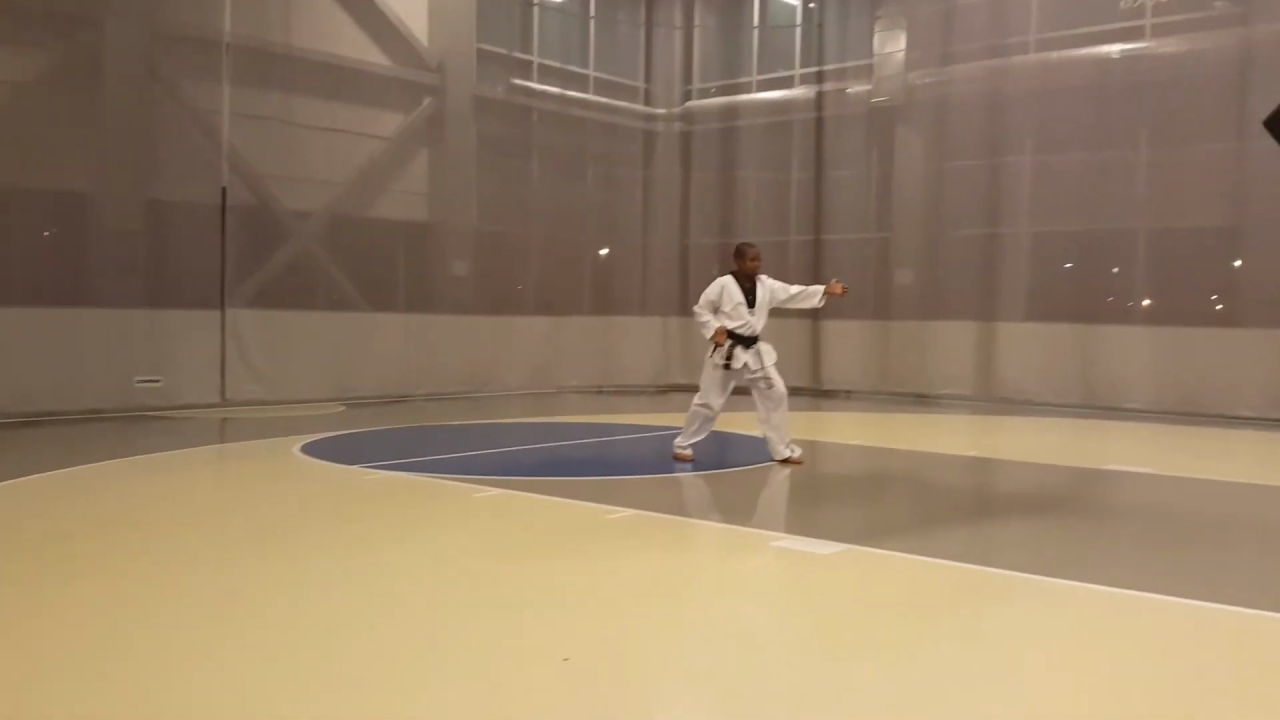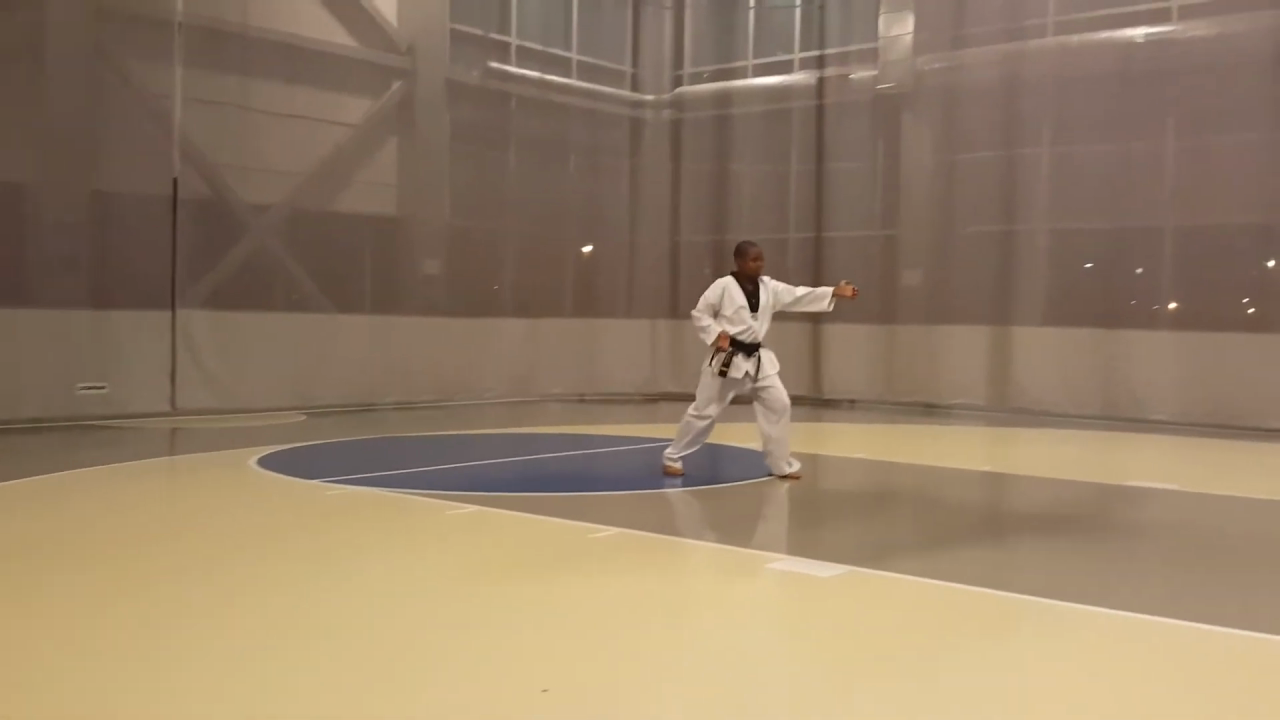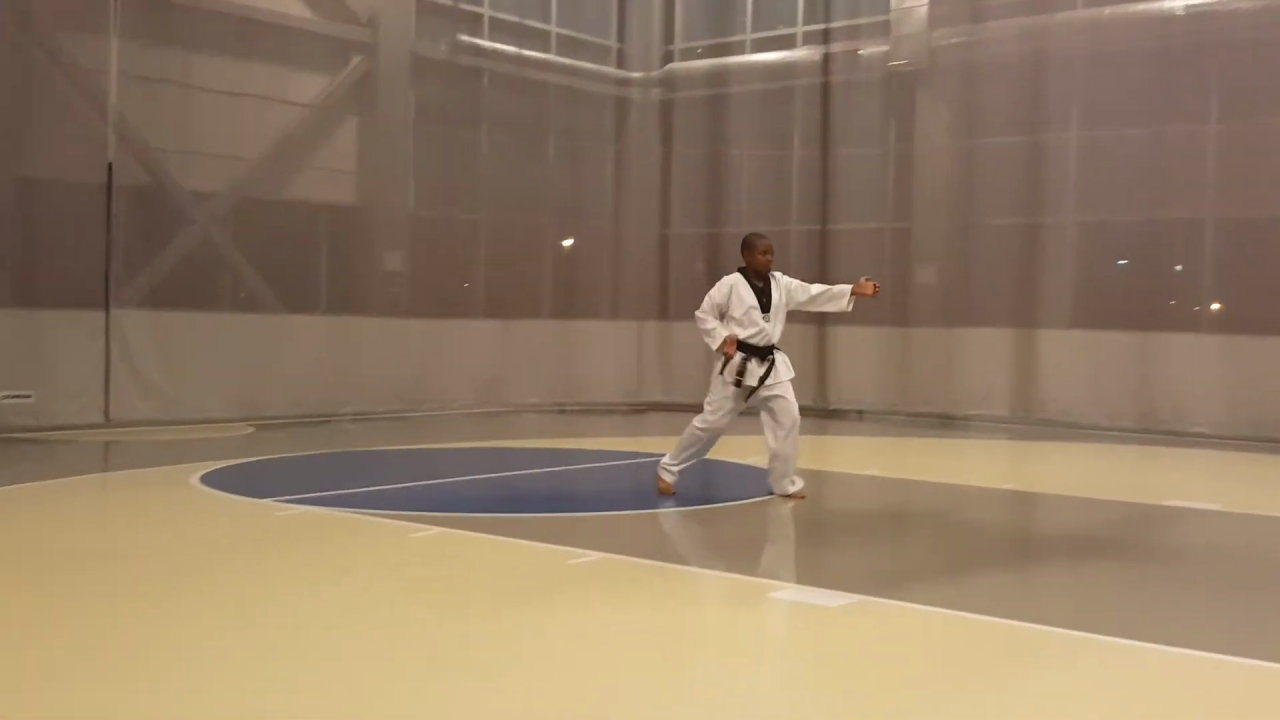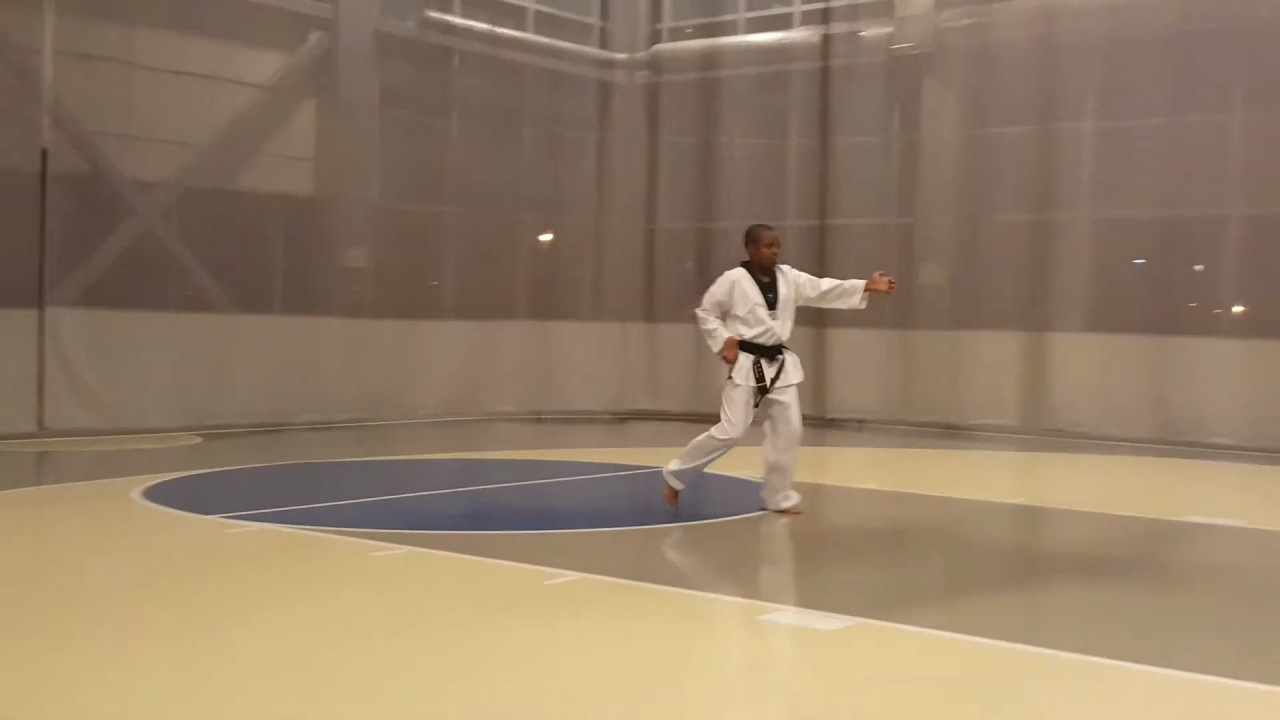
dt=0.1s
person 1, frame 1
left shoulder: (766, 285)
right shoulder: (723, 285)
right elbow: (701, 309)
right wrist: (715, 330)
left hip: (755, 351)
right hip: (727, 351)
left knee: (775, 394)
right knee: (708, 400)
person 1, frame 2
left shoulder: (769, 287)
right shoulder: (723, 286)
left elbow: (798, 296)
right elbow: (699, 314)
left wrist: (834, 292)
right wrist: (716, 335)
left hip: (756, 359)
right hip: (726, 359)
left knee: (779, 404)
right knee: (703, 411)
left ankle: (781, 464)
right ankle: (673, 458)
person 1, frame 3
left shoulder: (781, 284)
right shoulder: (731, 284)
left elbow: (814, 294)
right elbow: (705, 314)
left wrist: (853, 290)
right wrist: (722, 339)
left hip: (770, 363)
right hip: (736, 363)
left knee: (788, 418)
right knee: (712, 421)
left ankle: (784, 482)
right ankle: (669, 470)
person 1, frame 4
left shoulder: (788, 278)
right shoulder: (733, 280)
left elbow: (824, 290)
right elbow: (706, 313)
left wrist: (866, 286)
right wrist: (723, 341)
left hip: (779, 364)
right hip: (745, 364)
left knee: (788, 429)
right knee: (731, 430)
left ankle: (779, 496)
right ankle: (676, 475)
